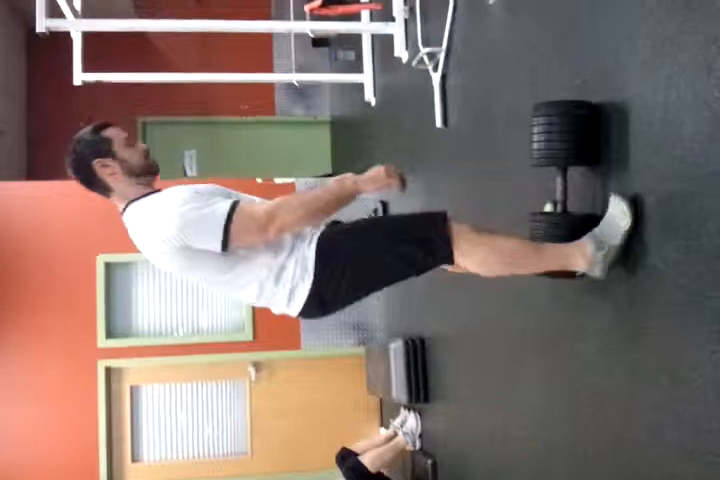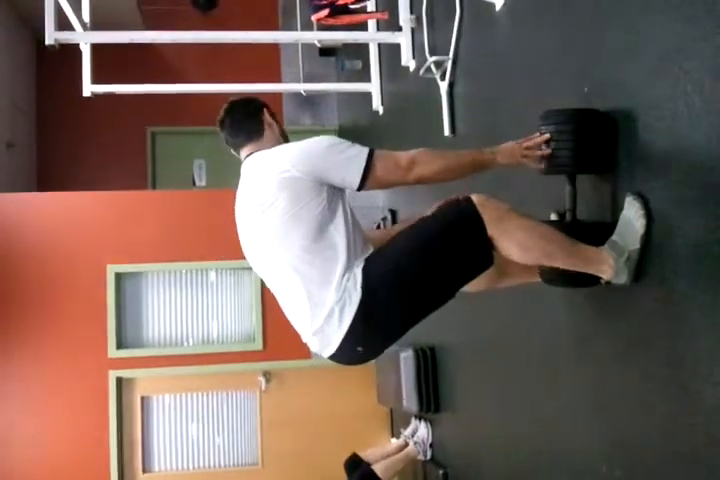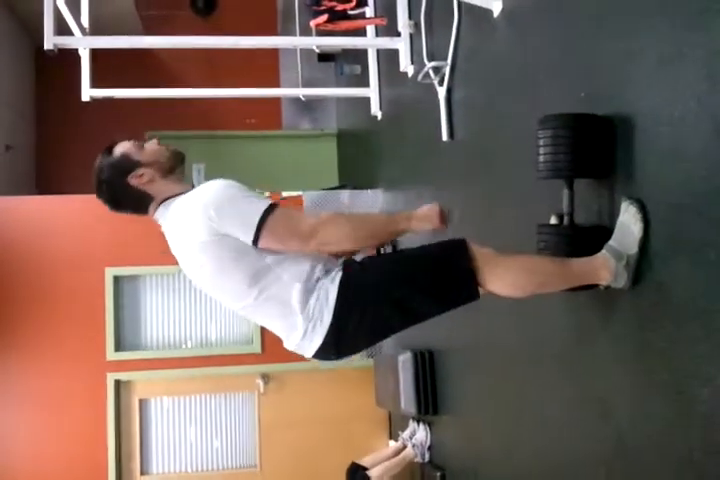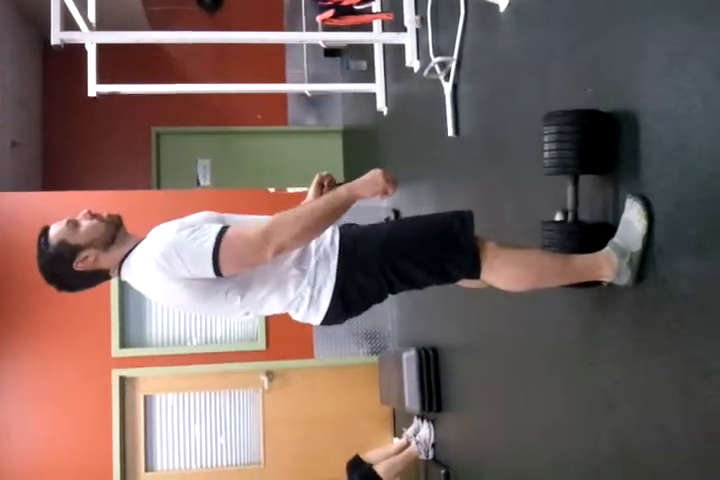
dt=1s
person 1, frame 1
left shoulder: (156, 216)
right shoulder: (169, 214)
right elbow: (272, 223)
left wrist: (339, 187)
right wrist: (355, 184)
left hip: (310, 261)
right hip: (317, 271)
left knee: (438, 249)
right knee: (453, 237)
left ankle: (543, 260)
right ankle: (582, 254)
person 1, frame 2
left shoulder: (251, 201)
right shoulder: (300, 156)
right elbow: (411, 167)
left wrist: (430, 222)
right wrist: (496, 155)
left hip: (340, 334)
right hip: (359, 313)
left knee: (474, 263)
right knee: (483, 211)
left ankle: (573, 265)
right ankle: (608, 262)
person 1, frame 3
left shoulder: (184, 222)
right shoulder: (210, 200)
right elbow: (312, 233)
left wrist: (387, 223)
right wrist: (408, 219)
left hip: (321, 320)
right hip: (334, 314)
left knee: (465, 268)
right knee: (477, 261)
left ankle: (566, 274)
right ankle: (603, 268)
person 1, frame 4
left shoulder: (155, 264)
right shoulder: (164, 252)
right elbow: (271, 243)
left wrist: (313, 203)
right wrist: (354, 189)
left hip: (326, 287)
right hip: (337, 268)
left knee: (461, 257)
right knee: (479, 252)
left ankle: (561, 270)
right ankle: (606, 263)
